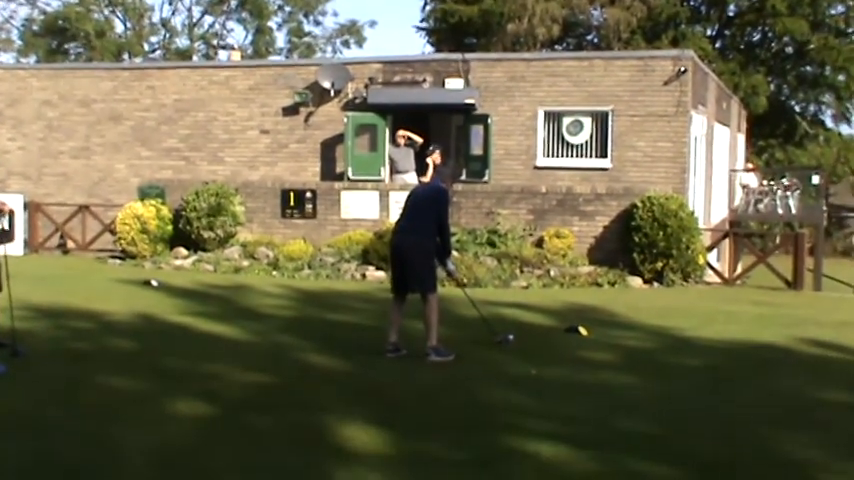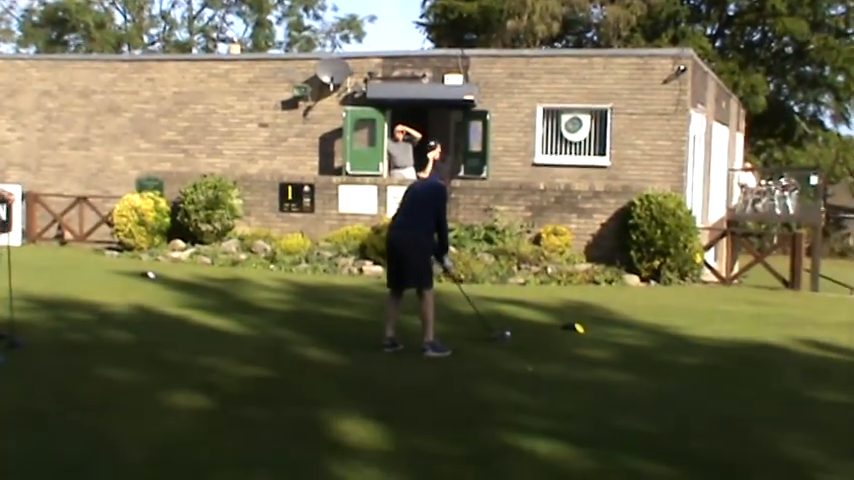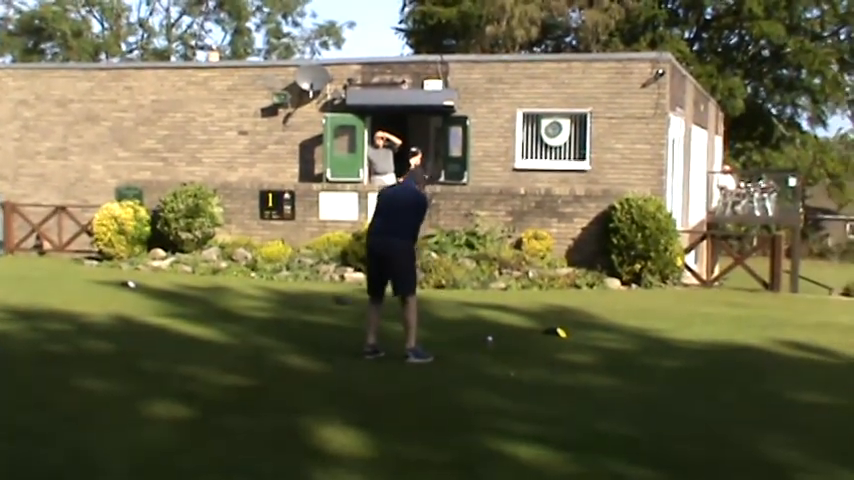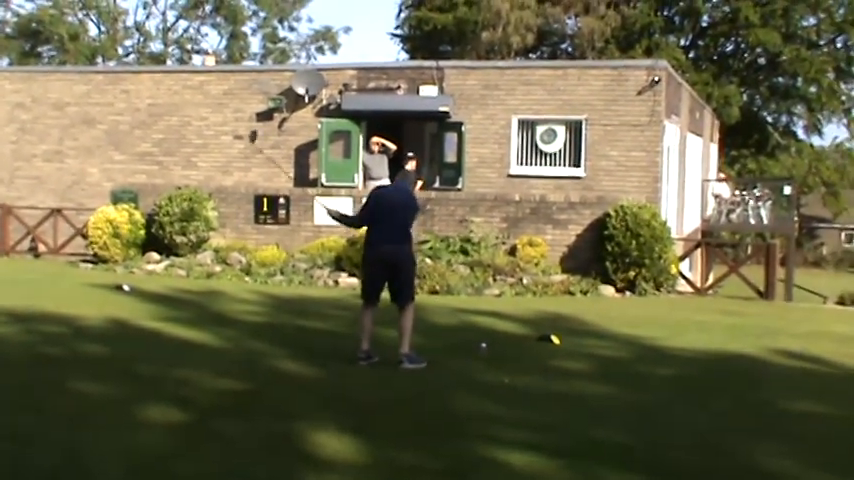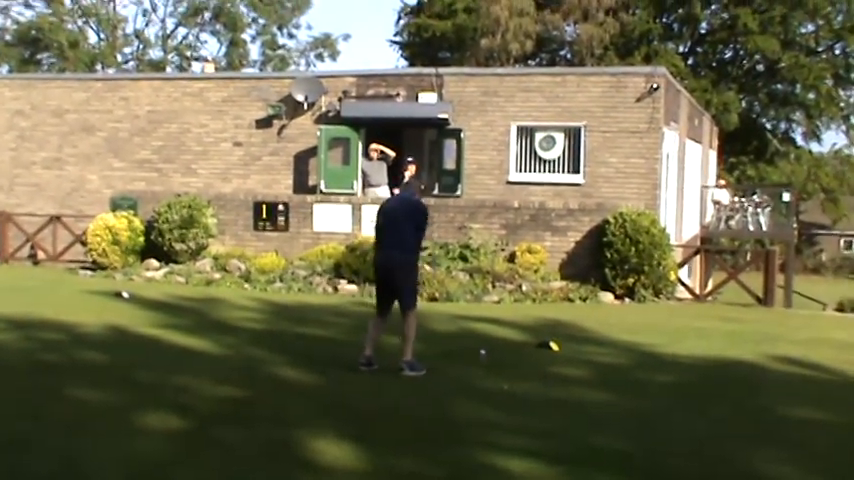
dt=0.3s
person 1, frame 1
left shoulder: (418, 190)
right shoulder: (441, 192)
right elbow: (442, 225)
left wrist: (442, 256)
right wrist: (447, 259)
left hip: (399, 241)
right hip: (418, 244)
left knee: (399, 293)
right knee: (430, 294)
left ankle: (392, 342)
right ankle: (432, 346)
person 1, frame 2
left shoulder: (415, 186)
right shoulder: (439, 188)
right elbow: (440, 223)
left wrist: (438, 253)
right wrist: (444, 255)
left hip: (395, 236)
right hip: (415, 240)
left knee: (396, 289)
right knee: (426, 290)
left ankle: (389, 337)
right ankle: (429, 341)
person 1, frame 3
left shoulder: (385, 192)
right shoulder: (420, 198)
right elbow: (414, 229)
right wrist: (410, 256)
left hip: (375, 243)
right hip: (399, 246)
left knee: (375, 297)
right knee: (409, 298)
left ankle: (371, 345)
right ankle: (412, 348)
person 1, frame 4
left shoulder: (378, 193)
right shoulder: (412, 202)
left elbow: (359, 221)
left wrist: (338, 216)
left hip: (375, 252)
right hip: (401, 253)
left knee: (369, 303)
right knee: (407, 304)
left ankle: (365, 350)
right ankle: (405, 353)
person 1, frame 5
left shoulder: (386, 206)
right shoulder: (418, 207)
right elbow: (418, 237)
left hip: (382, 259)
right hip: (403, 260)
left knee: (382, 312)
right knee: (409, 310)
left ankle: (367, 357)
right ankle: (407, 360)
